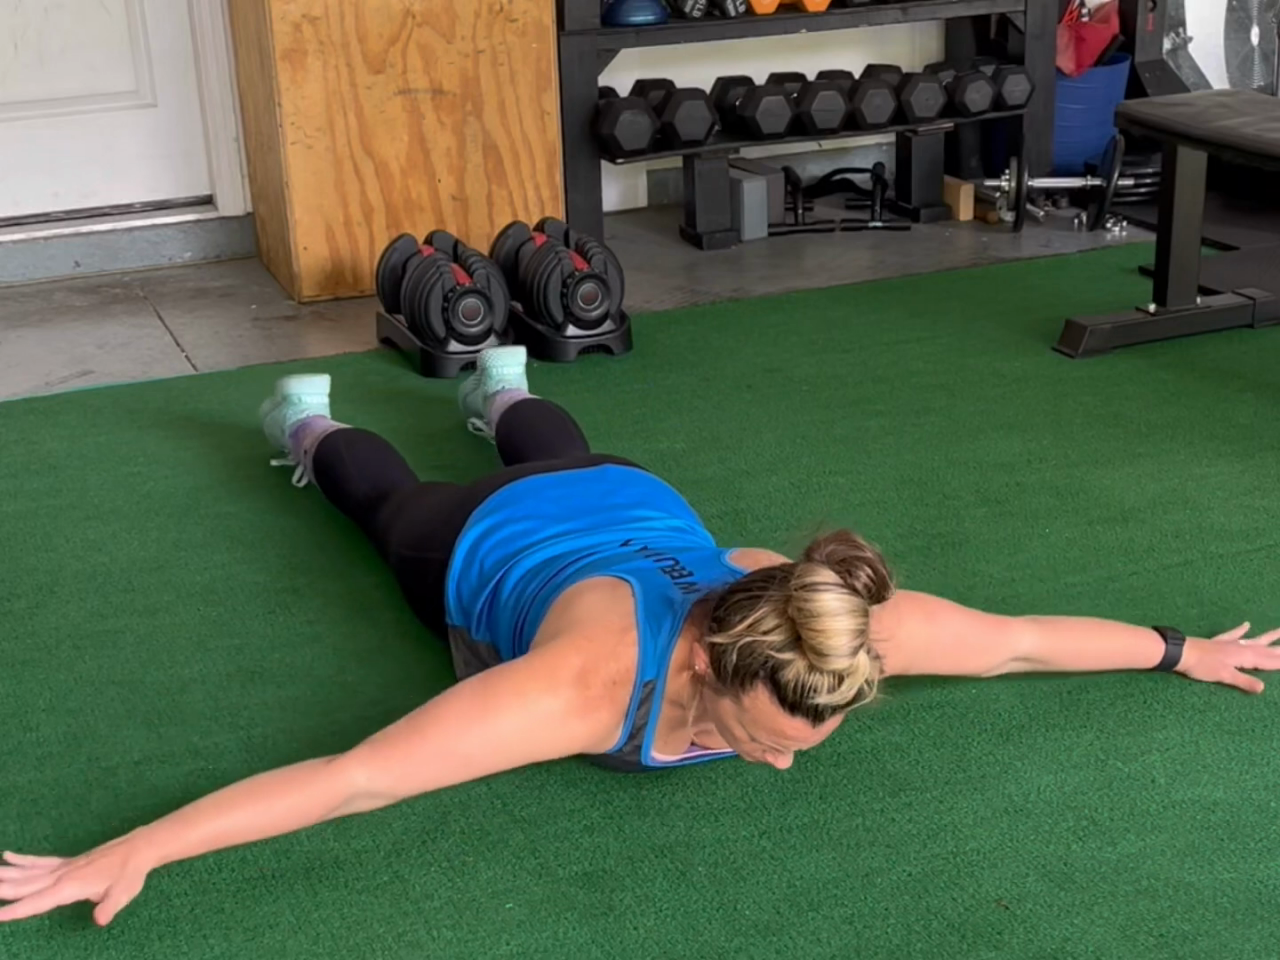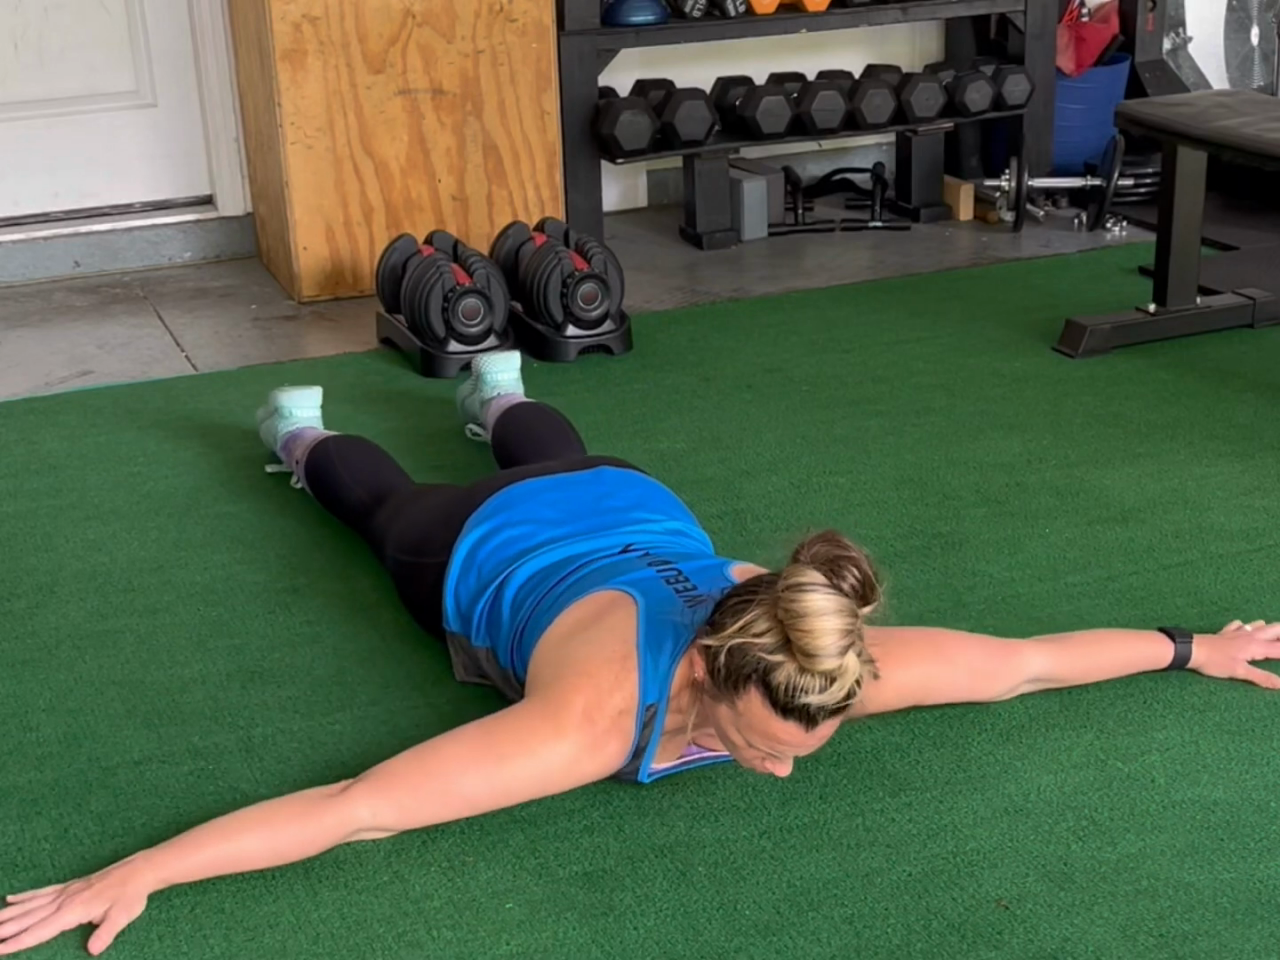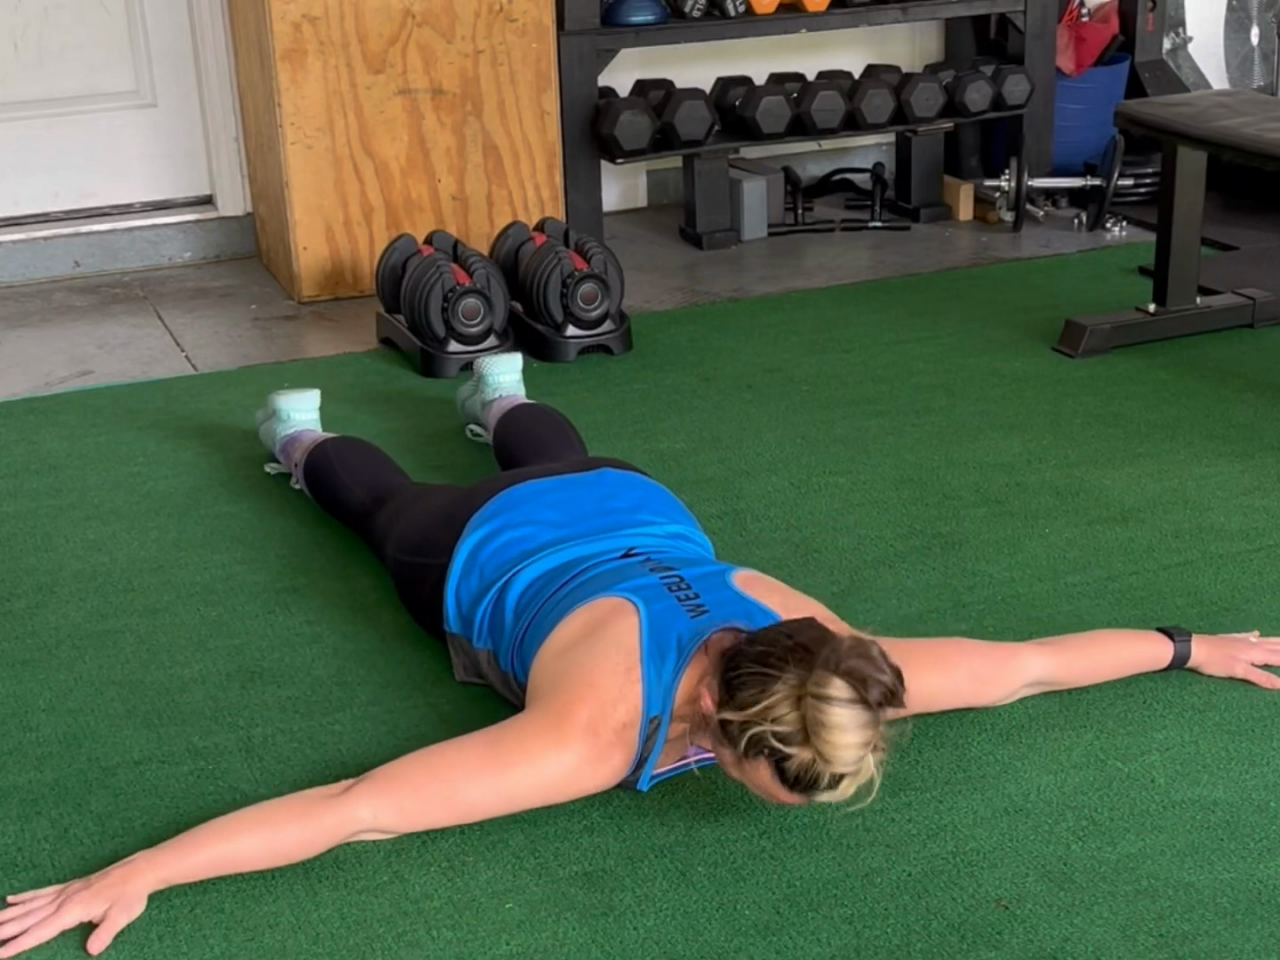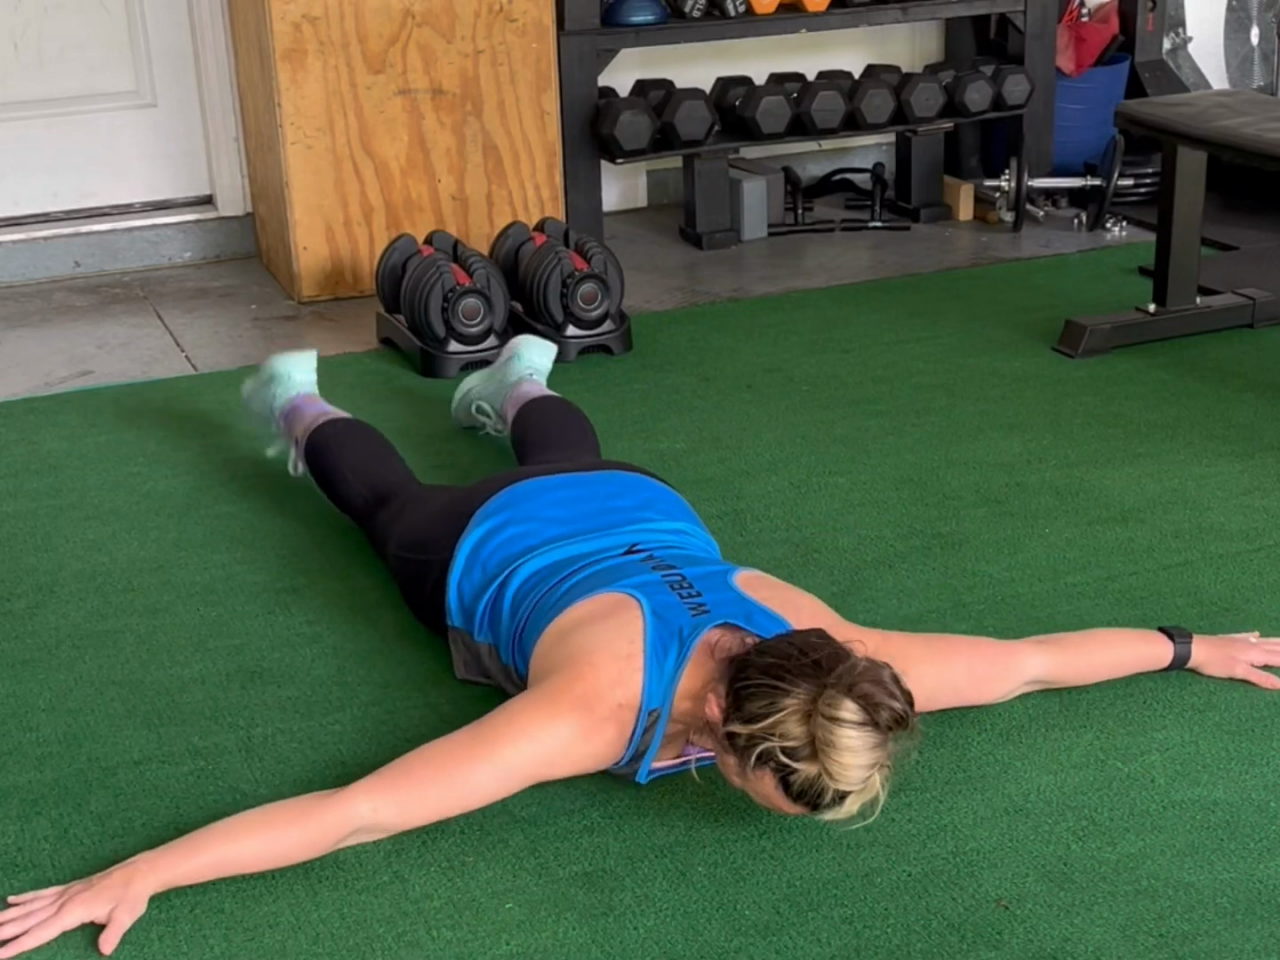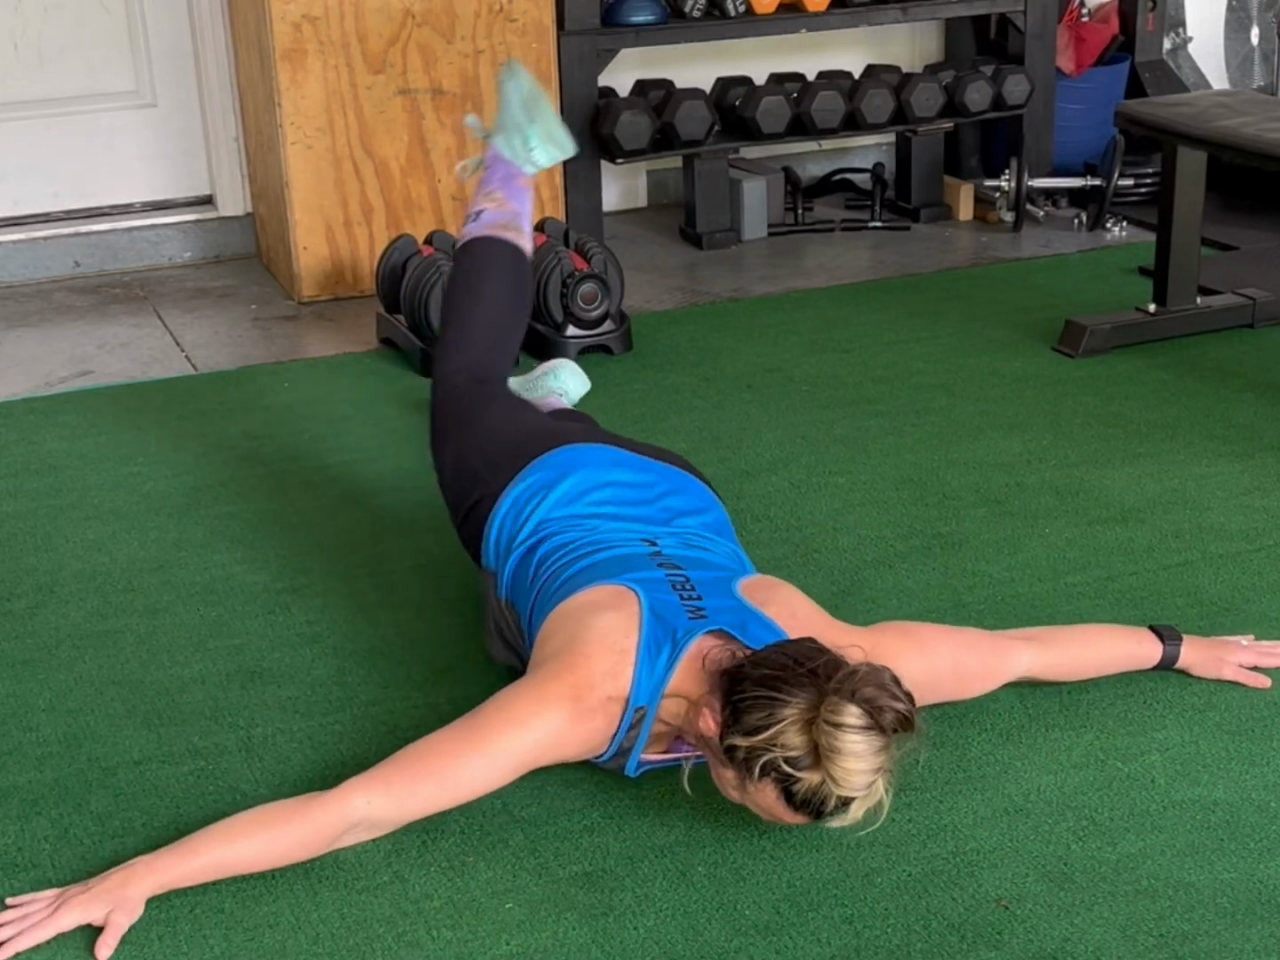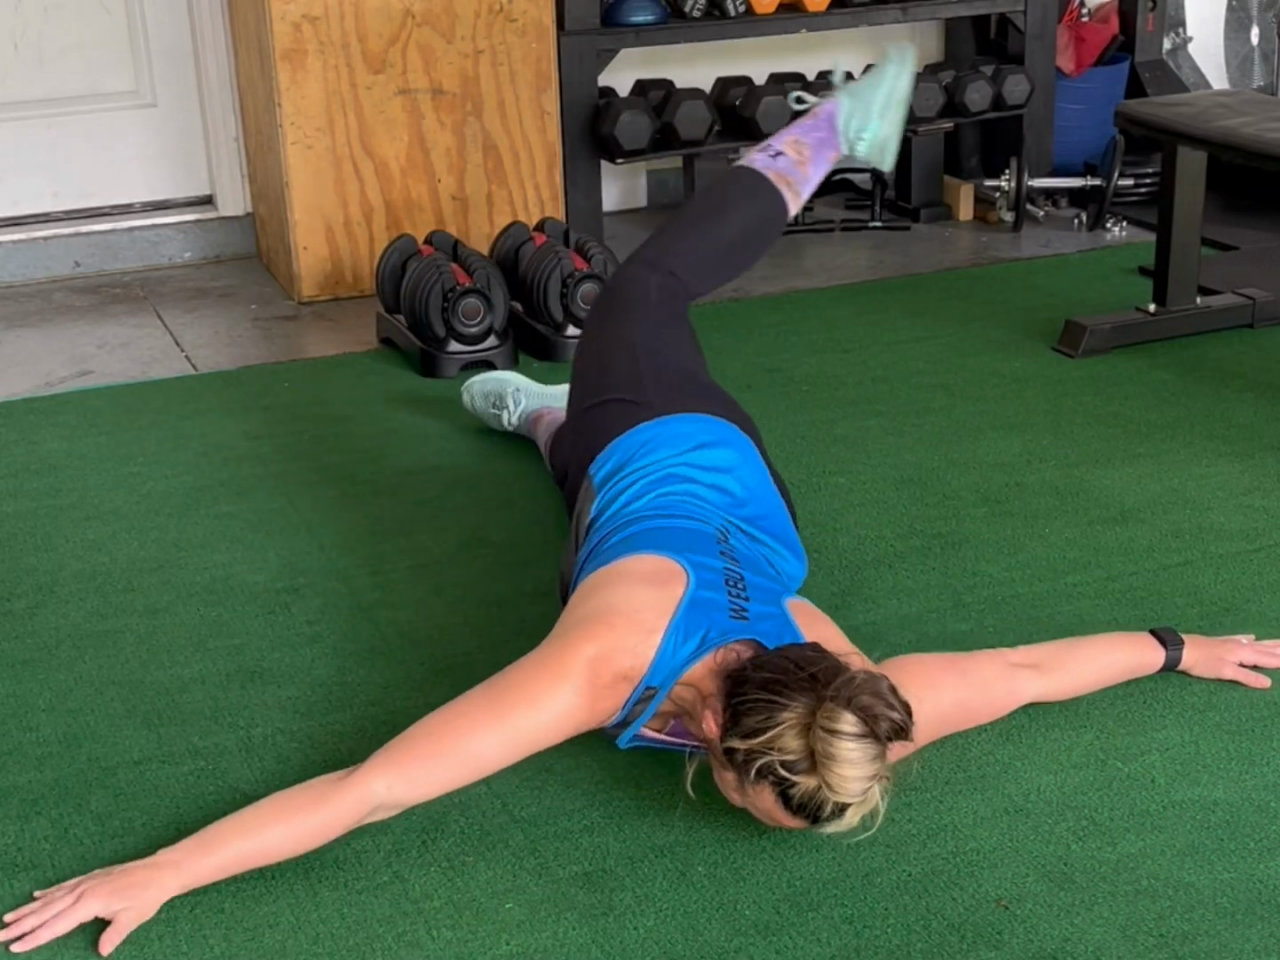
dt=0.4s
person 1, frame 1
left shoulder: (825, 629)
right shoulder: (591, 685)
left elbow: (1022, 638)
right elbow: (343, 780)
right wrist: (122, 857)
left hip: (638, 516)
right hip: (488, 552)
left knee: (560, 455)
right knee: (396, 502)
left ankle: (499, 388)
right ankle: (309, 423)
person 1, frame 2
left shoulder: (830, 661)
right shoulder: (596, 721)
left elbow: (1029, 660)
right elbow: (345, 810)
left hip: (635, 515)
right hip: (485, 555)
left knee: (555, 459)
right knee: (389, 505)
left ankle: (496, 391)
right ankle: (302, 431)
person 1, frame 3
left shoulder: (833, 671)
right shoulder: (599, 736)
left elbow: (1032, 660)
right elbow: (344, 810)
left hip: (639, 518)
right hip: (489, 558)
left knee: (559, 460)
right knee: (392, 506)
left ankle: (497, 392)
right ankle: (301, 434)
person 1, frame 4
left shoulder: (833, 657)
right shoulder: (601, 712)
left elbow: (1029, 658)
right elbow: (346, 813)
left hip: (647, 521)
right hip: (492, 559)
left knee: (571, 454)
right knee: (392, 503)
left ankle: (516, 382)
right ankle: (299, 404)
person 1, frame 5
left shoulder: (836, 673)
right shoulder: (591, 704)
left elbow: (1024, 651)
right elbow: (340, 813)
left hip: (672, 509)
right hip: (538, 504)
right knee: (475, 363)
right ankle: (514, 156)
person 1, frame 6
left shoulder: (845, 723)
right shoulder: (608, 668)
left elbow: (1030, 670)
right elbow: (361, 789)
left wrist: (1178, 647)
left hip: (722, 475)
right hip: (662, 450)
right knee: (653, 285)
